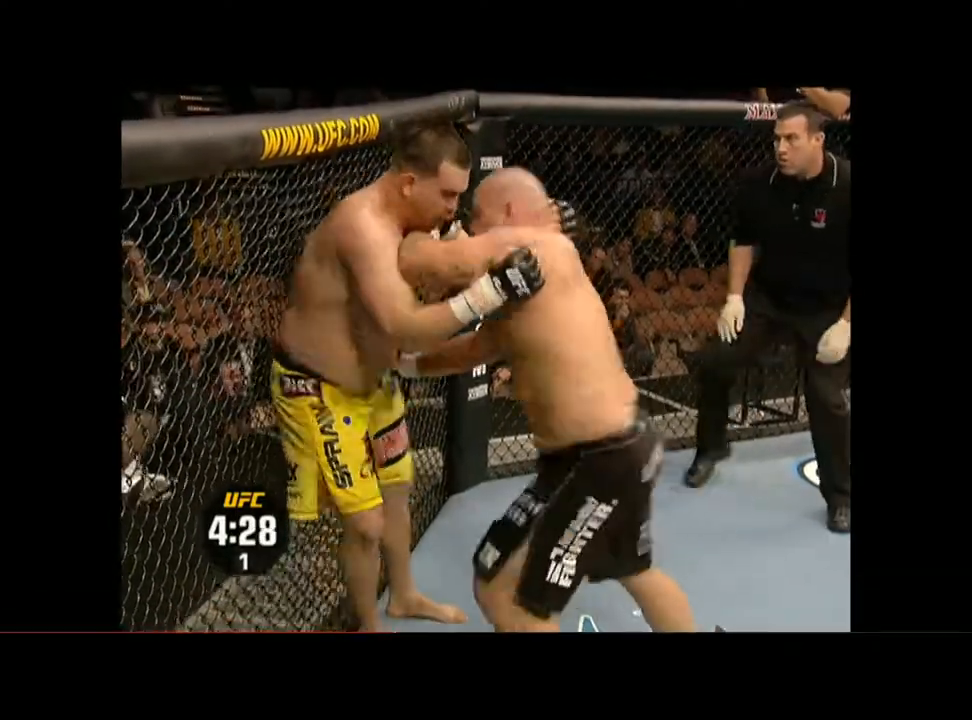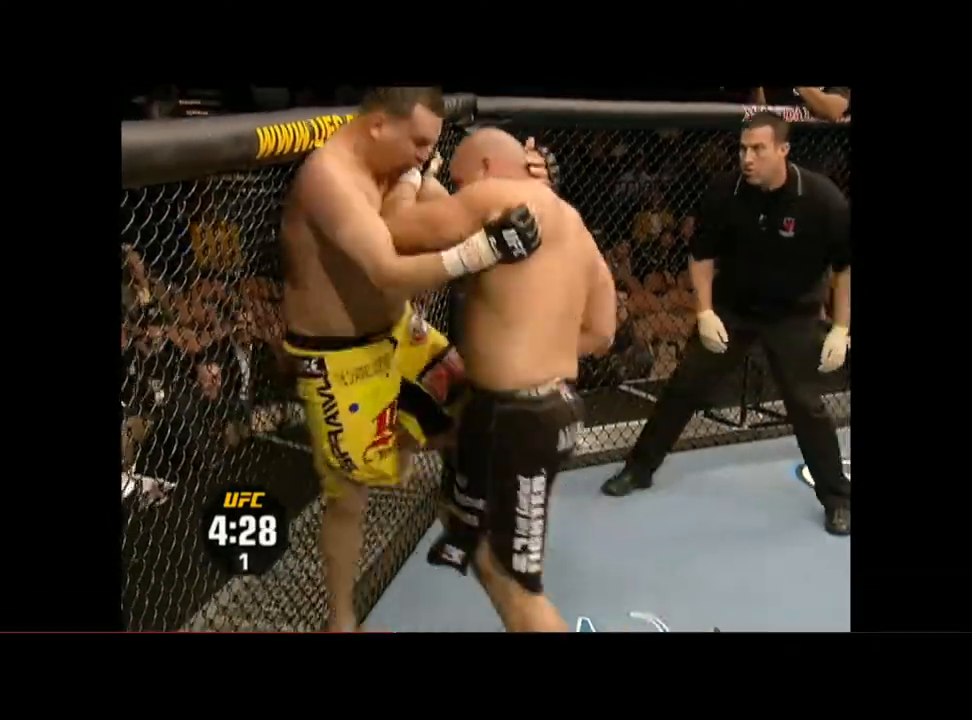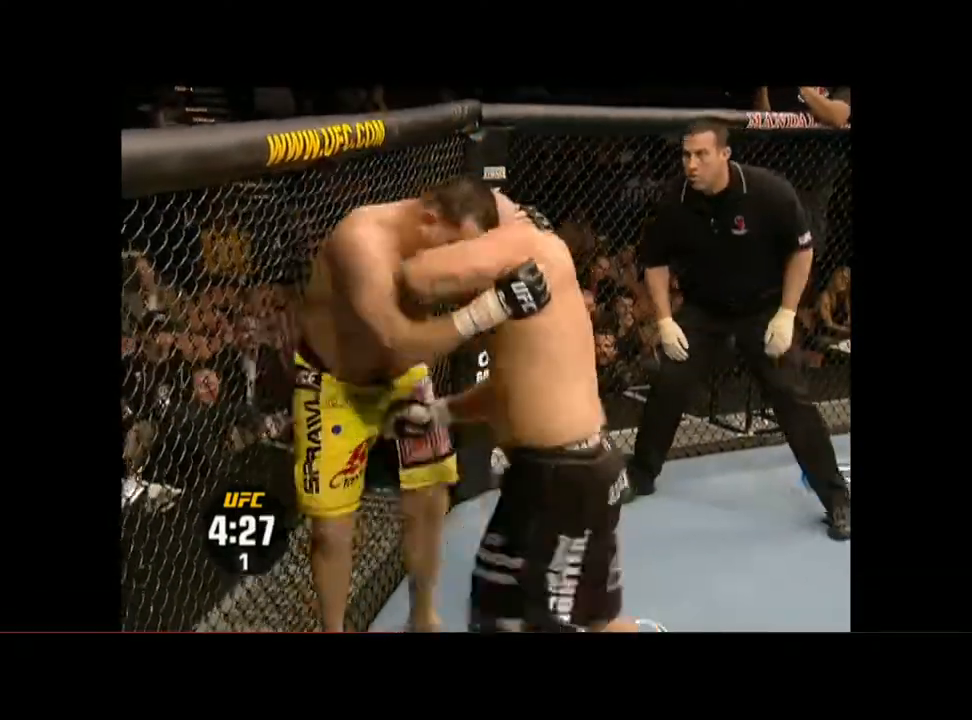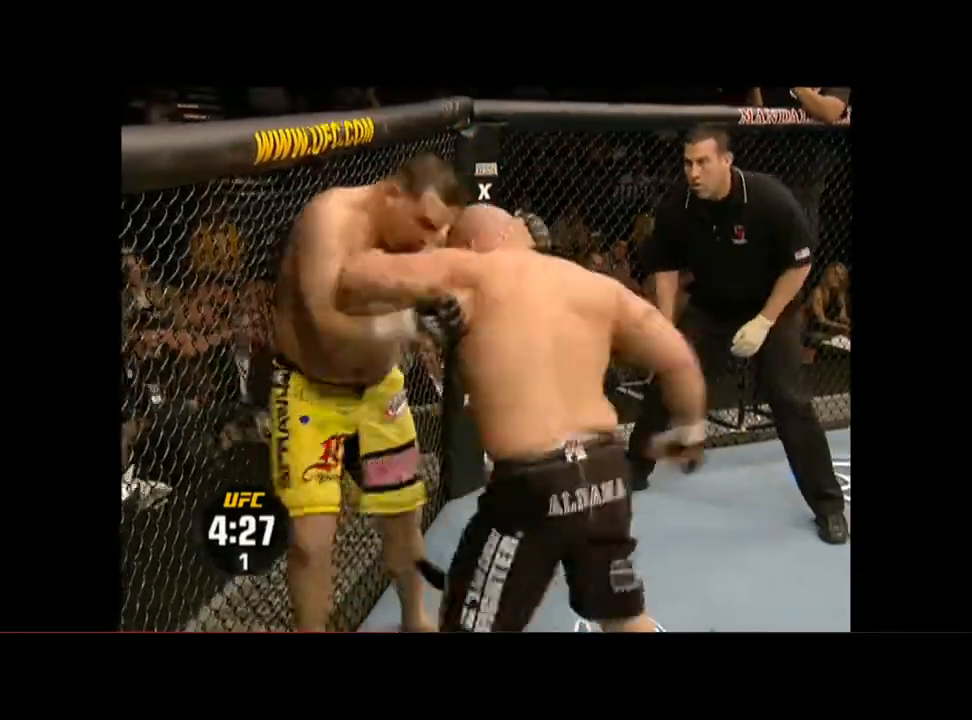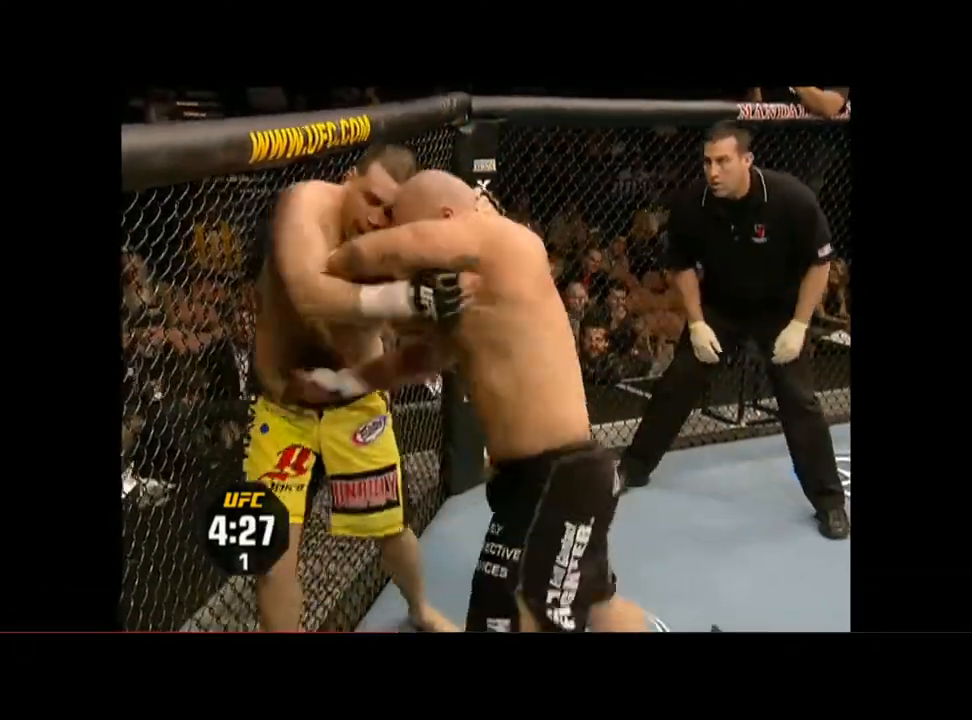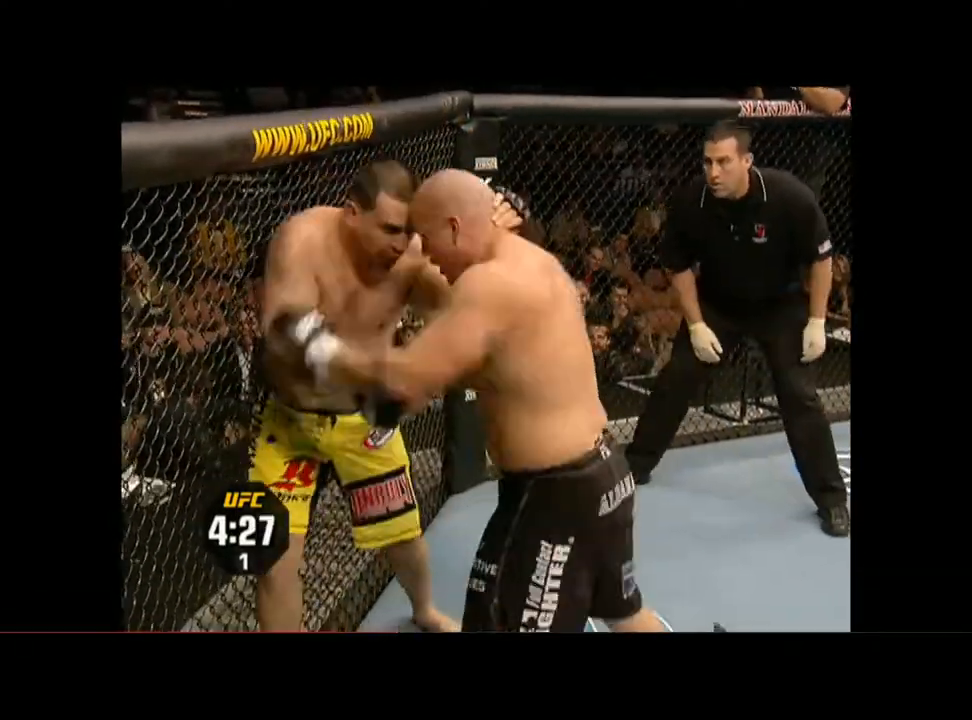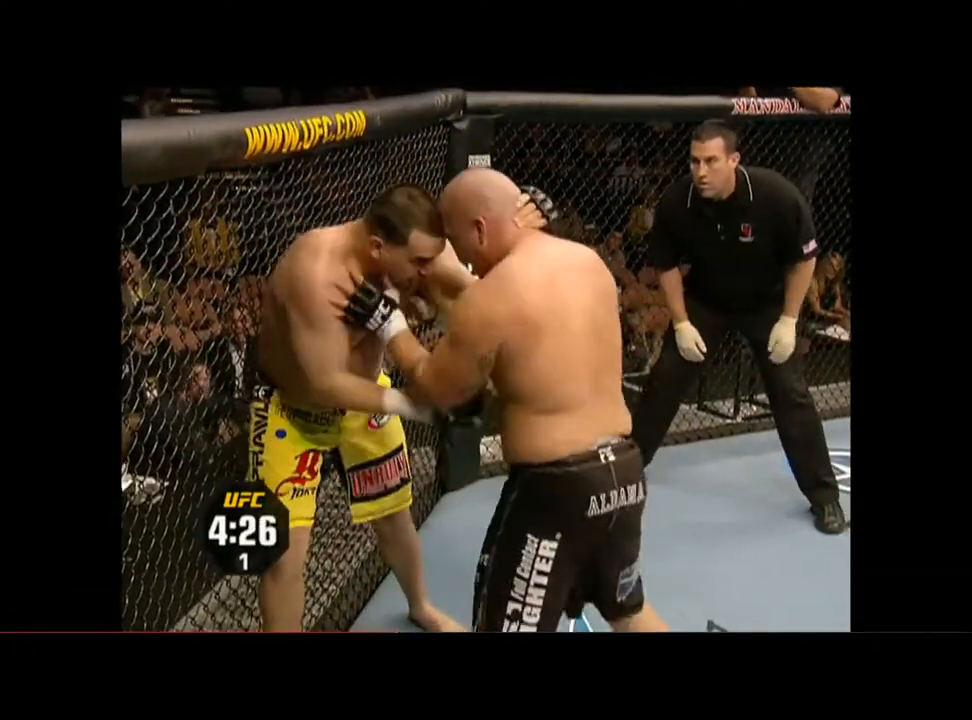
dt=0.2s
person 1, frame 1
left shoulder: (405, 215)
right shoulder: (362, 225)
right elbow: (405, 328)
left wrist: (519, 239)
right wrist: (489, 291)
left hip: (371, 379)
right hip: (318, 389)
left knee: (394, 491)
right knee: (366, 524)
left ankle: (404, 595)
right ankle: (370, 627)
person 1, frame 2
left shoulder: (391, 165)
right shoulder: (330, 176)
left elbow: (436, 227)
right elbow: (390, 277)
right wrist: (482, 250)
left hip: (394, 330)
right hip: (336, 356)
right knee: (351, 498)
right ankle: (340, 620)
person 1, frame 3
left shoulder: (434, 234)
right shoulder: (365, 239)
right elbow: (405, 344)
right wrist: (495, 306)
left hip: (400, 375)
right hip: (335, 385)
left knee: (428, 504)
right knee: (331, 530)
left ankle: (423, 616)
right ankle: (332, 631)
person 1, frame 4
left shoulder: (426, 229)
right shoulder: (331, 215)
right elbow: (334, 329)
right wrist: (415, 319)
left hip: (379, 388)
right hip: (306, 391)
left knee: (403, 519)
right knee: (312, 542)
left ankle: (415, 618)
right ankle: (312, 632)
person 1, frame 5
right shoulder: (306, 202)
right elbow: (310, 295)
right wrist: (404, 298)
left hip: (356, 408)
right hip: (282, 407)
left knee: (390, 530)
right knee: (272, 555)
left ankle: (421, 610)
person 1, frame 6
left shoulder: (414, 256)
right shoulder: (304, 237)
right elbow: (283, 336)
left hip: (367, 415)
right hip: (290, 415)
left knee: (402, 533)
right knee: (277, 562)
left ankle: (425, 609)
person 1, frame 7
left shoulder: (417, 253)
right shoulder: (316, 271)
right elbow: (329, 388)
right wrist: (422, 402)
left hip: (363, 397)
right hip: (292, 406)
left knee: (396, 515)
right knee: (284, 556)
left ankle: (420, 607)
person 2, frame 1
left shoulder: (536, 251)
right shoulder: (544, 268)
right elbow: (480, 346)
right wrist: (409, 363)
left hip: (599, 463)
right hip: (625, 448)
left knee: (501, 591)
right knee: (636, 571)
person 2, frame 2
left shoulder: (498, 202)
right shoulder: (572, 225)
left elbow: (394, 233)
right elbow: (598, 335)
left hip: (513, 417)
right hip: (549, 407)
left knee: (513, 588)
person 2, frame 3
left shoulder: (532, 248)
left elbow: (421, 277)
right wrist: (438, 411)
left hip: (557, 476)
right hip: (585, 464)
left knee: (519, 625)
right knee: (602, 617)
person 2, frame 4
left shoulder: (469, 272)
right shoulder: (597, 286)
left elbow: (356, 275)
right elbow: (677, 361)
right wrist: (689, 427)
left hip: (533, 488)
right hip: (603, 473)
left knee: (466, 628)
right knee: (624, 615)
person 2, frame 5
left shoulder: (498, 239)
right shoulder: (469, 278)
left elbow: (378, 252)
right elbow: (423, 355)
left wrist: (335, 265)
right wrist: (345, 380)
left hip: (557, 478)
right hip: (571, 470)
right knee: (597, 601)
person 2, frame 6
left shoulder: (494, 283)
right shoulder: (535, 265)
left elbow: (408, 379)
left wrist: (321, 349)
left hip: (552, 493)
right hip: (601, 474)
right knee: (624, 610)
person 2, frame 7
left shoulder: (490, 299)
right shoulder: (587, 260)
left elbow: (438, 389)
left wrist: (386, 322)
left hip: (553, 489)
right hip: (622, 473)
left knee: (506, 624)
right knee: (627, 611)
person 3, frame 1
left shoulder: (847, 188)
right shoulder: (760, 184)
right elbow: (743, 240)
left wrist: (845, 324)
right wrist: (734, 297)
left hip: (827, 308)
right hip: (766, 296)
left knee: (825, 397)
right knee: (715, 362)
left ankle: (840, 495)
right ankle: (711, 447)
person 3, frame 2
left shoulder: (822, 198)
right shoulder: (724, 194)
left elbow: (845, 267)
right elbow: (702, 255)
left wrist: (840, 329)
right wrist: (705, 312)
left hip: (792, 314)
right hip: (731, 307)
left knee: (805, 404)
right knee: (684, 385)
left ankle: (837, 497)
right ankle: (639, 468)
person 3, frame 3
left shoulder: (770, 192)
right shoulder: (674, 204)
left elbow: (801, 250)
right elbow: (655, 262)
left wrist: (785, 314)
right wrist: (665, 320)
left hip: (763, 308)
right hip: (701, 309)
left knee: (791, 395)
right knee: (668, 387)
left ankle: (835, 496)
right ankle: (641, 474)
person 3, frame 4
left shoulder: (771, 200)
right shoulder: (676, 207)
left elbow: (799, 264)
right elbow: (664, 266)
left wrist: (763, 323)
right wrist: (665, 324)
left hip: (769, 312)
right hip: (708, 309)
left knee: (790, 402)
left ankle: (828, 504)
right ankle: (634, 469)
person 3, frame 5
left shoulder: (791, 198)
right shoulder: (692, 205)
left elbow: (819, 263)
right elbow: (683, 266)
left wrist: (798, 326)
right wrist: (697, 323)
left hip: (781, 308)
right hip: (717, 306)
left knee: (798, 399)
right knee: (677, 383)
left ankle: (829, 500)
right ankle: (635, 466)
person 3, frame 6
left shoulder: (790, 197)
right shoulder: (689, 203)
left elbow: (820, 258)
right elbow: (679, 265)
left wrist: (817, 321)
right wrist: (696, 324)
left hip: (780, 304)
right hip: (714, 304)
left knee: (799, 395)
right knee: (674, 381)
left ankle: (831, 497)
right ankle: (637, 464)
person 3, frame 7
left shoulder: (776, 196)
right shoulder: (675, 202)
left elbow: (804, 259)
right elbow: (666, 264)
left wrist: (788, 321)
right wrist: (681, 323)
left hip: (768, 301)
right hip: (703, 301)
left knee: (789, 391)
right knee: (665, 378)
left ankle: (823, 495)
